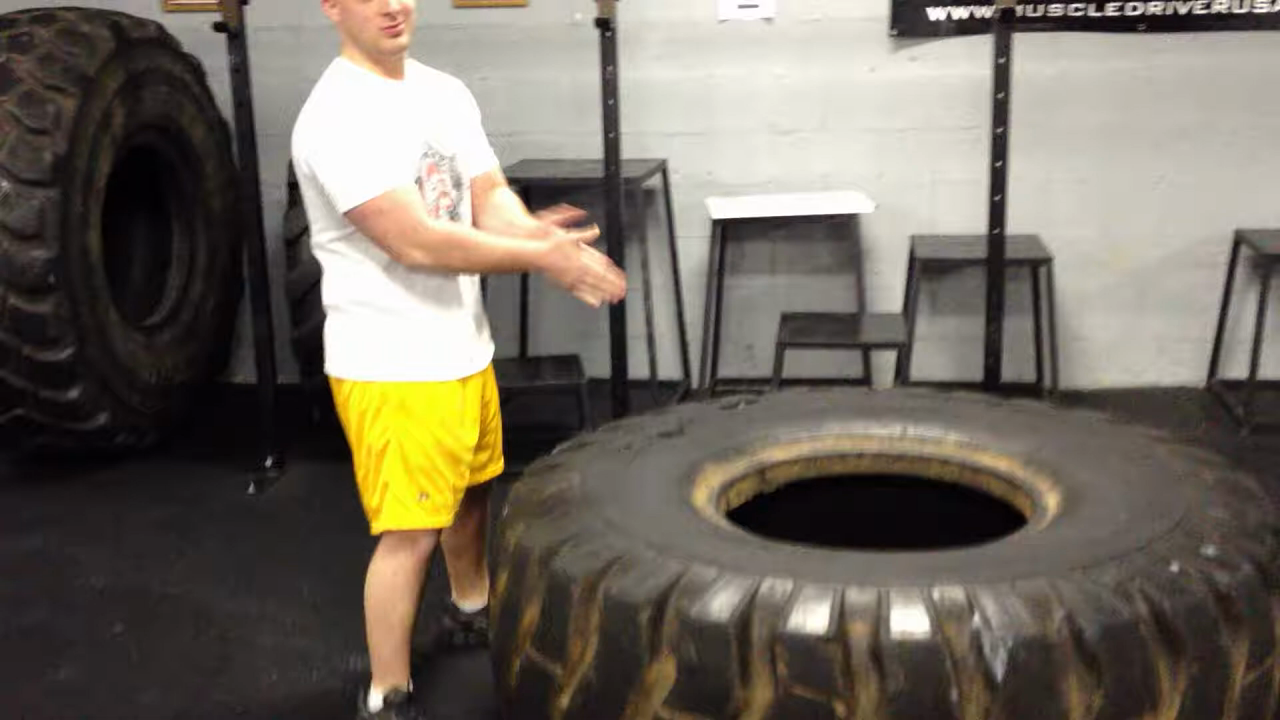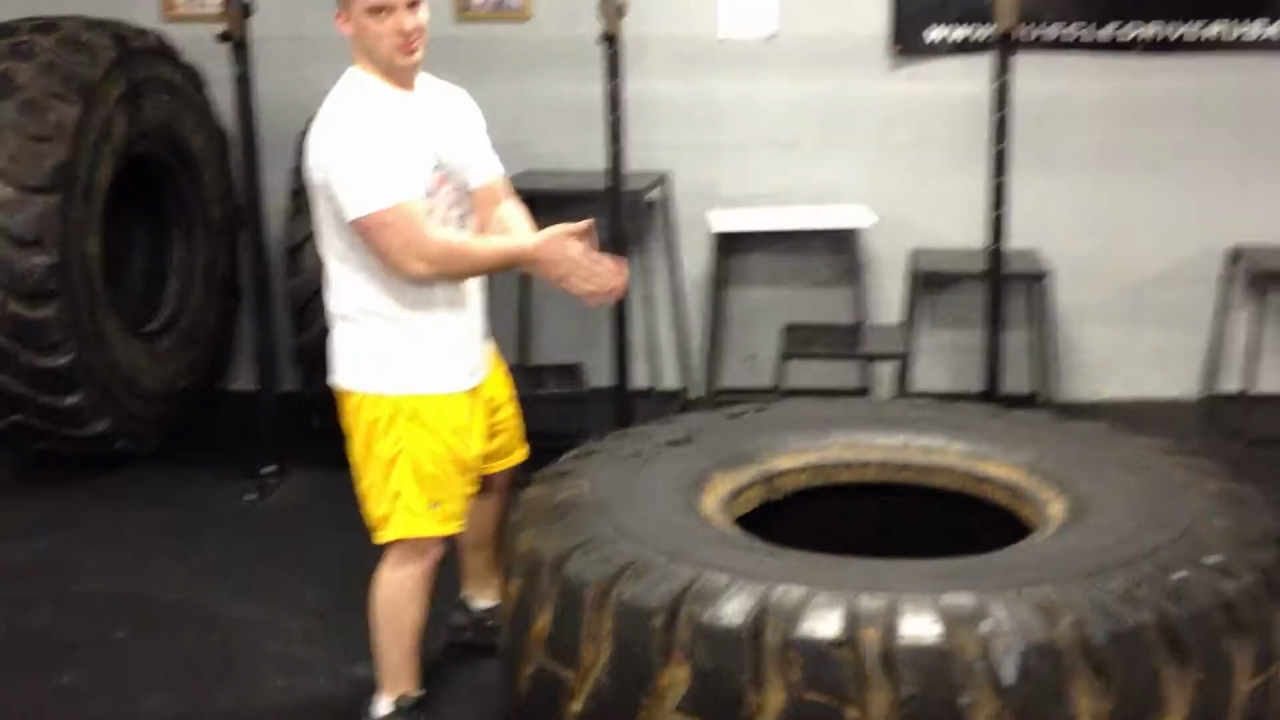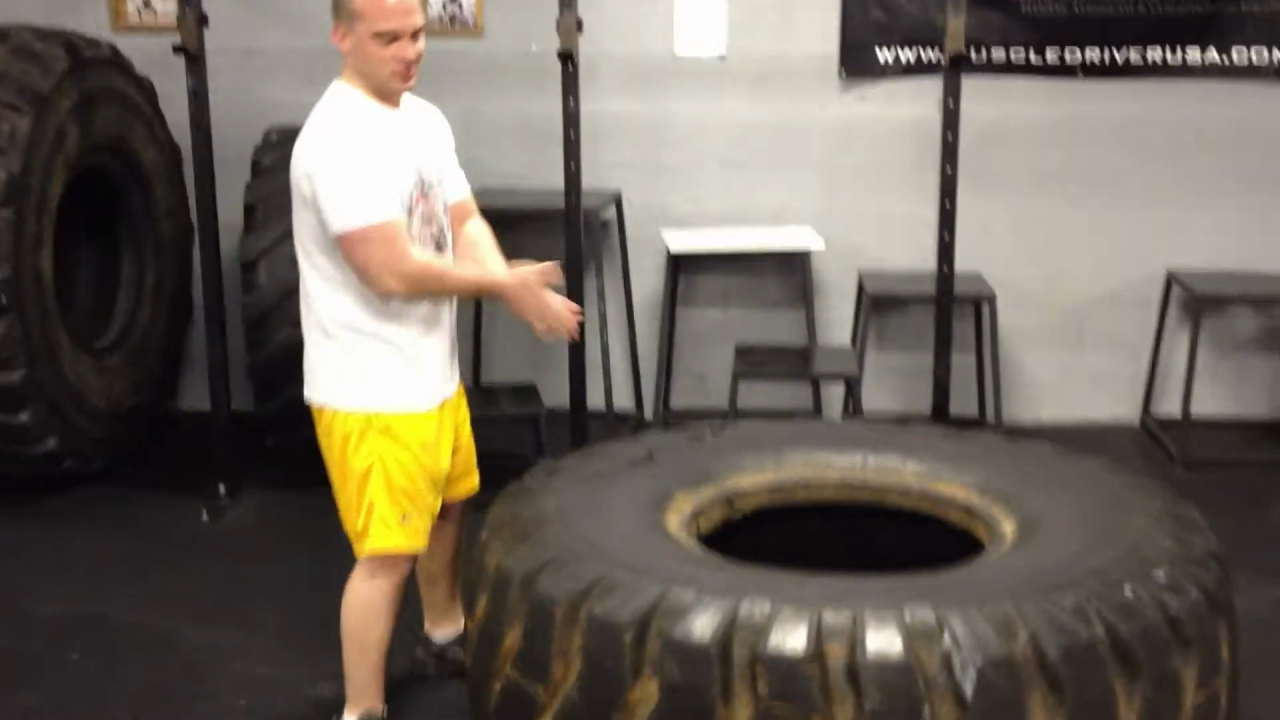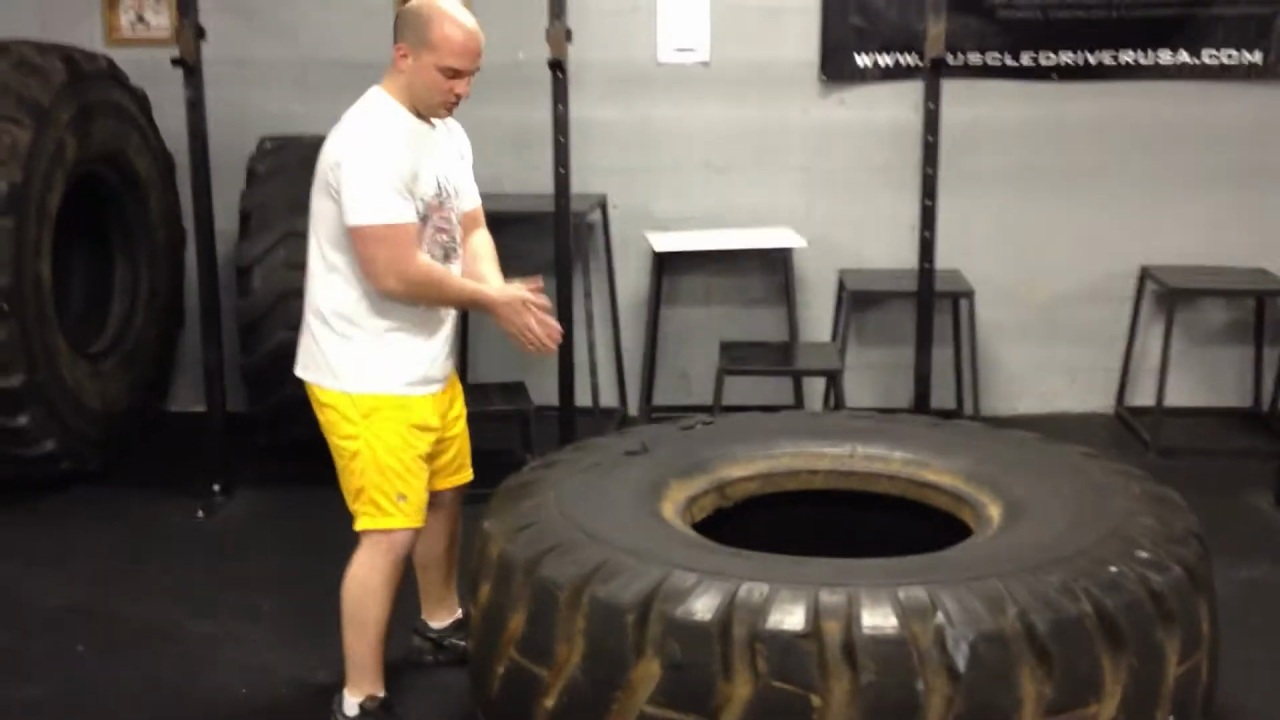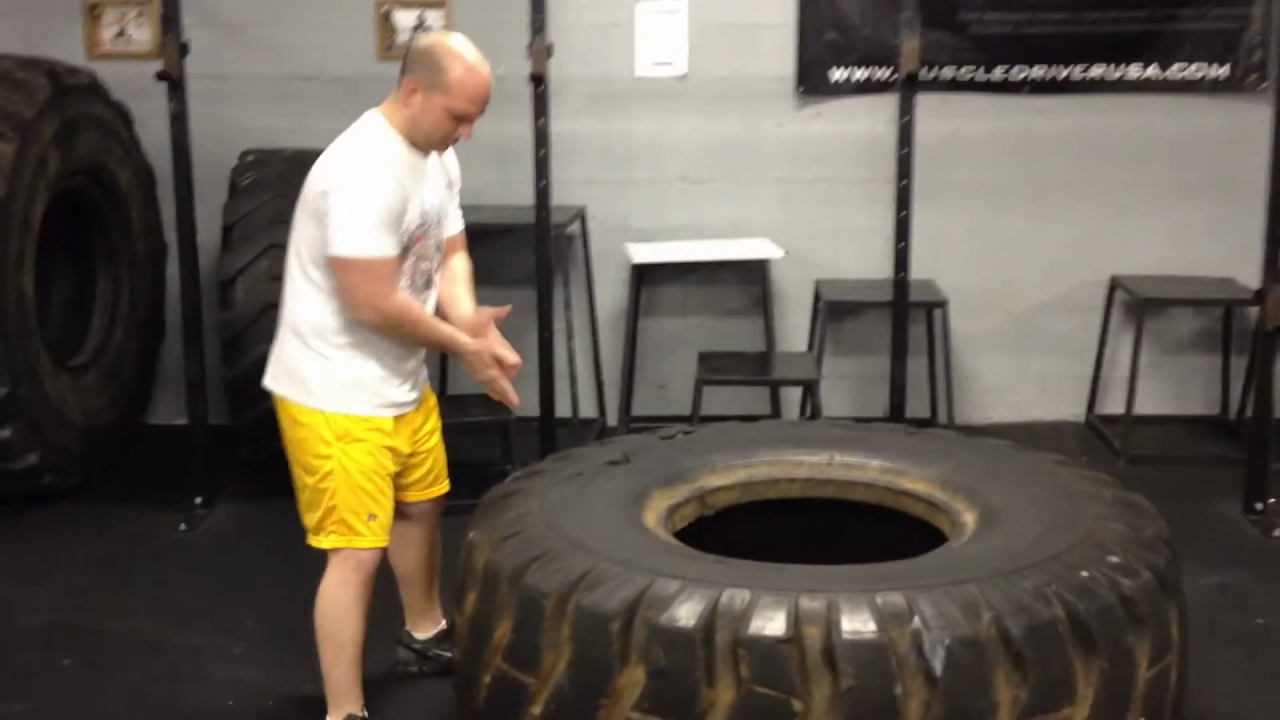
dt=0.2s
person 1, frame 1
left shoulder: (444, 91)
right shoulder: (338, 115)
left elbow: (489, 197)
right elbow: (416, 242)
left wrist: (536, 237)
right wrist: (536, 257)
left hip: (462, 344)
right hip: (392, 364)
left knee: (471, 489)
right knee: (409, 534)
left ankle: (472, 604)
person 1, frame 2
left shoulder: (451, 102)
right shoulder: (350, 125)
left elbow: (493, 206)
right elbow: (417, 253)
left wrist: (536, 242)
right wrist: (540, 254)
left hip: (466, 351)
right hip: (398, 374)
left knee: (489, 478)
right knee: (417, 543)
left ankle: (484, 604)
person 1, frame 3
left shoulder: (424, 121)
right shoulder: (340, 137)
left elbow: (463, 223)
right elbow: (394, 272)
left wrist: (510, 277)
right wrist: (503, 287)
left hip: (432, 371)
right hip: (373, 391)
left knee: (445, 506)
right knee: (387, 555)
left ankle: (445, 633)
person 1, frame 4
left shoulder: (448, 136)
right shoulder: (372, 142)
left elbow: (470, 231)
right elbow: (397, 273)
left wrist: (502, 294)
right wrist: (490, 299)
left hip: (427, 364)
right hip: (366, 378)
left knee: (442, 494)
right knee: (390, 533)
left ankle: (440, 625)
person 1, frame 5
left shoulder: (437, 160)
right shoulder: (362, 172)
left elbow: (449, 256)
right elbow: (370, 304)
left wrist: (474, 332)
right wrist: (461, 337)
left hip: (400, 381)
right hip: (336, 393)
left knee: (420, 504)
right knee: (357, 553)
left ankle: (424, 635)
